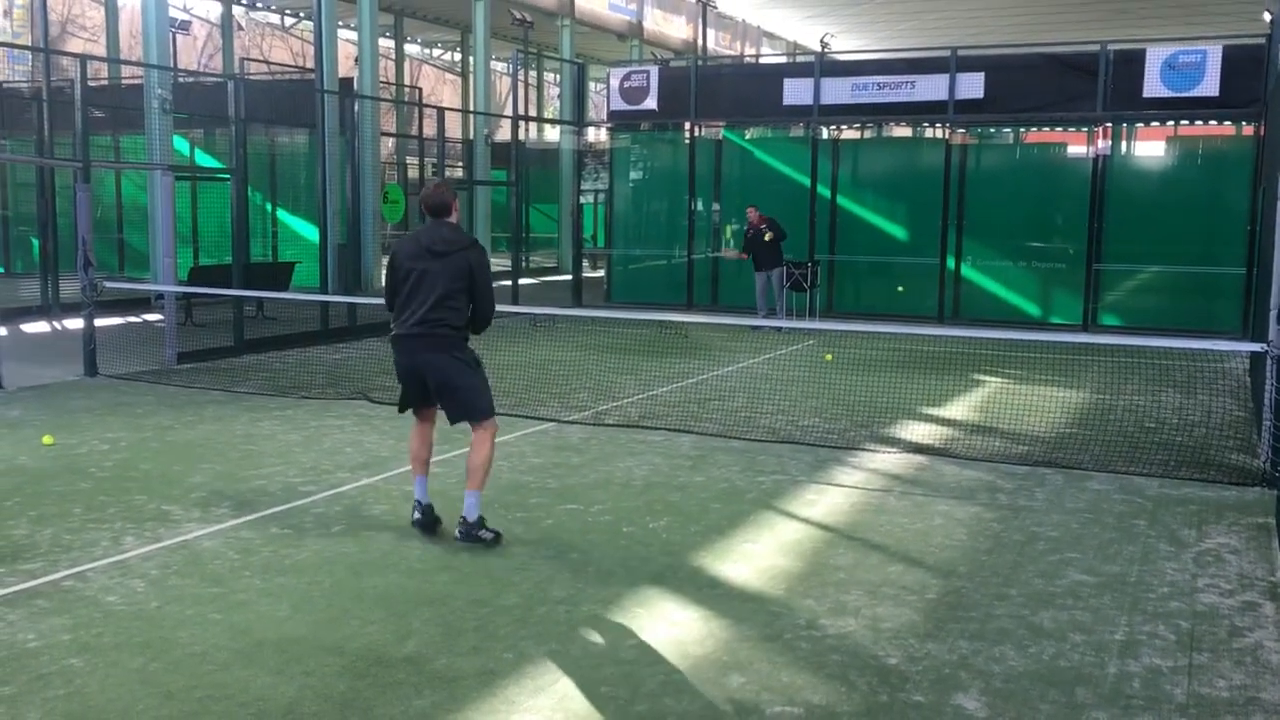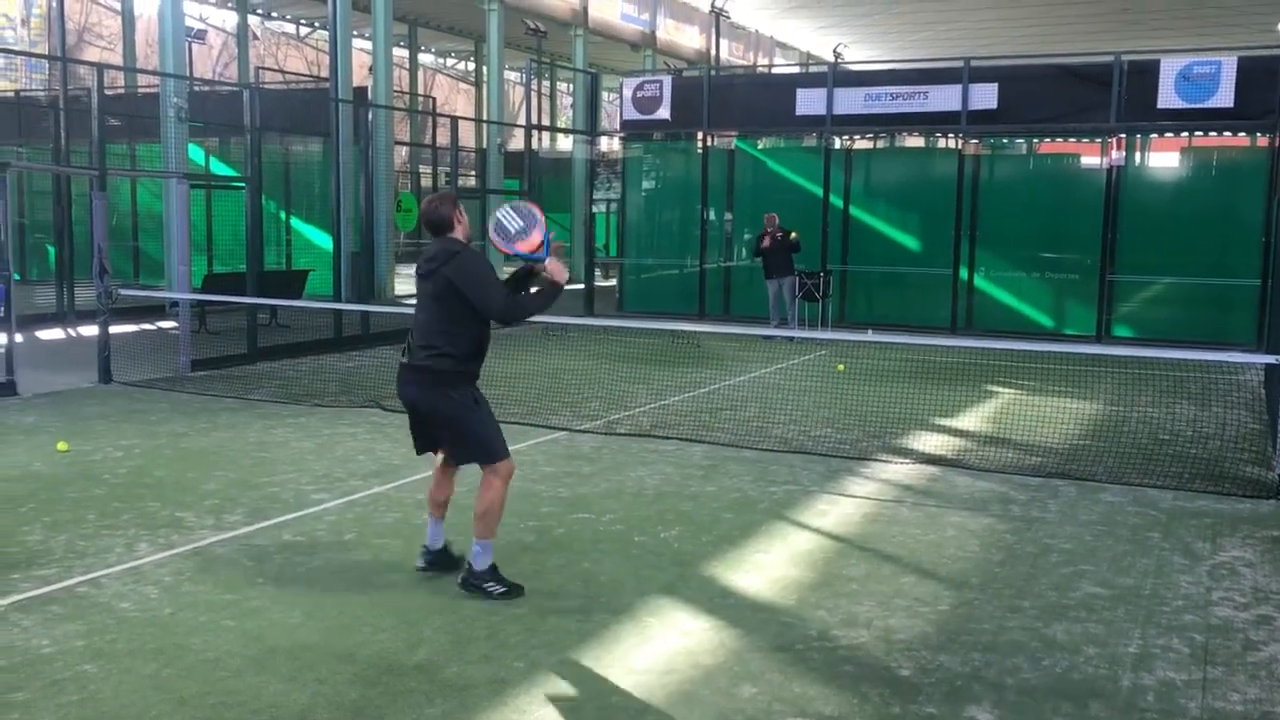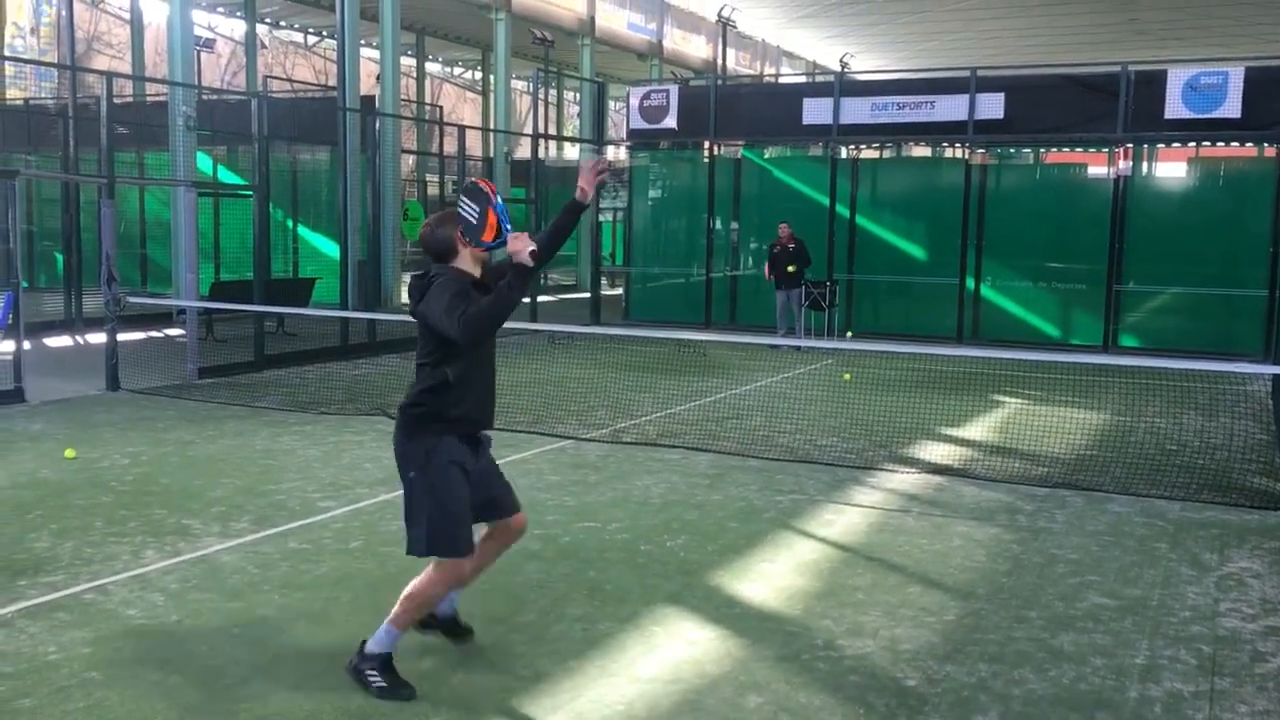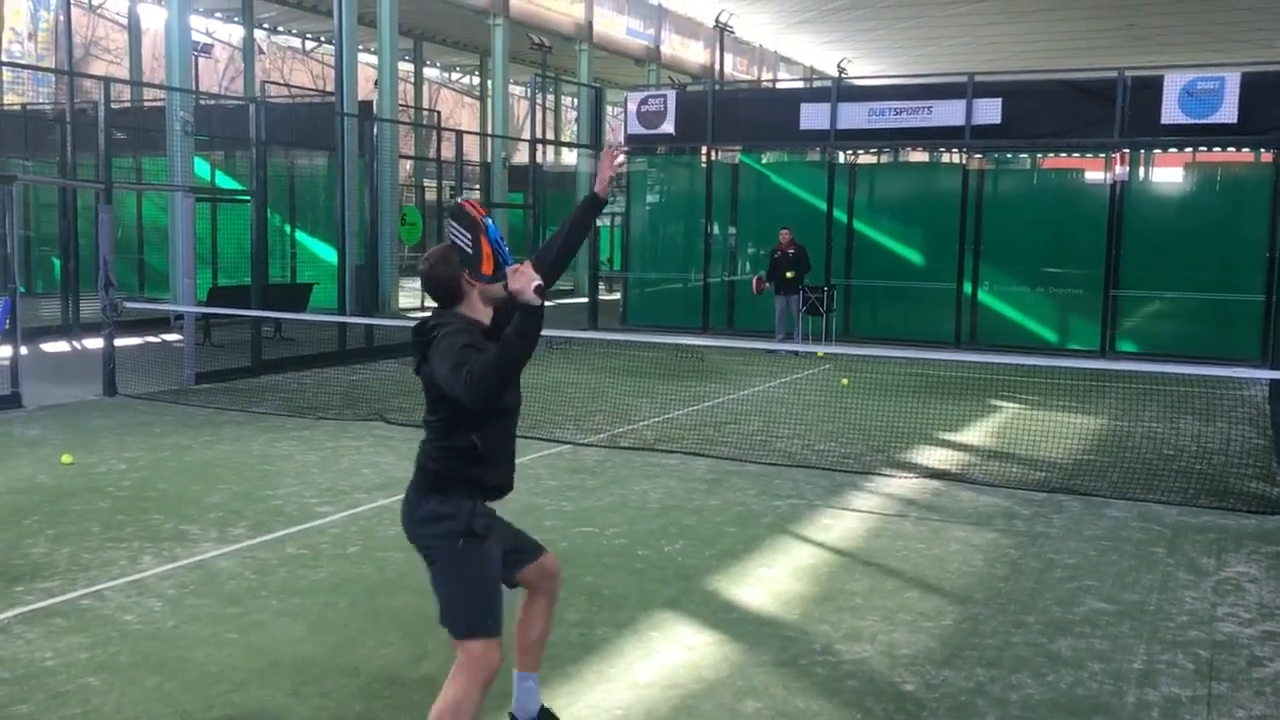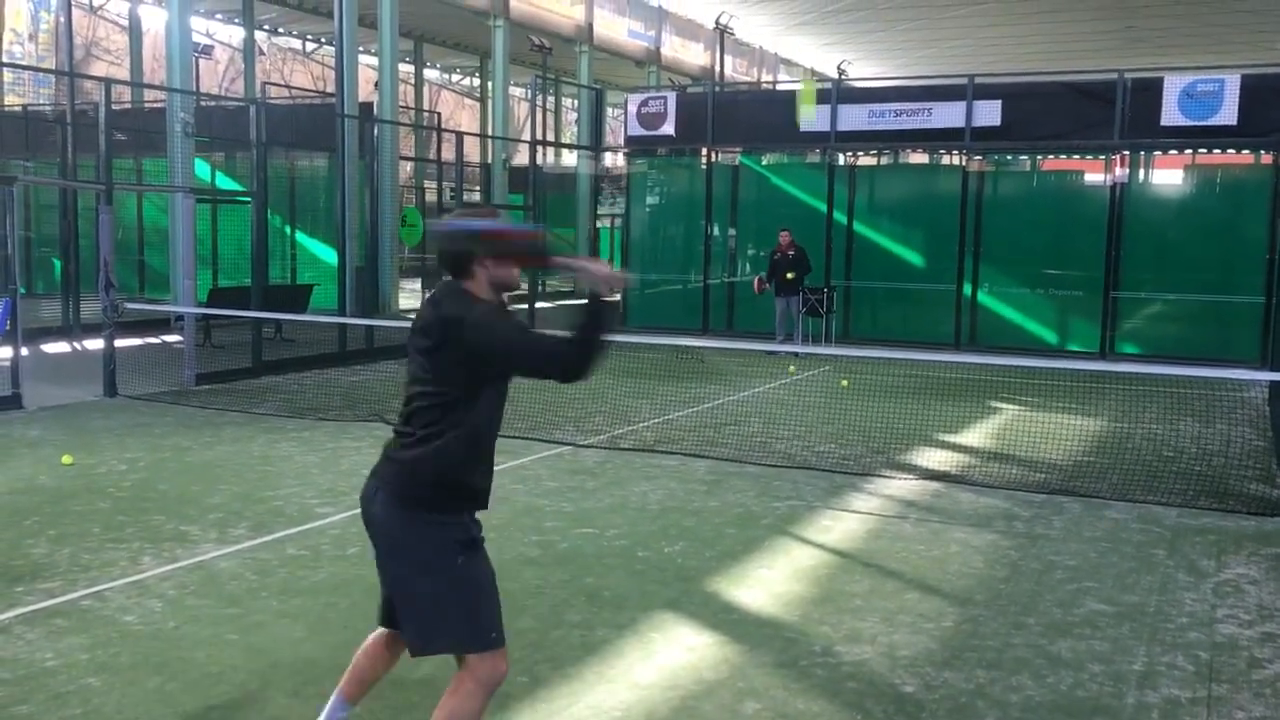
dt=0.4s
person 1, frame 1
left shoulder: (402, 247)
right shoulder: (471, 251)
left elbow: (390, 299)
right elbow: (483, 314)
left hip: (406, 347)
right hip: (446, 349)
left knee: (423, 418)
right knee: (485, 428)
left ankle: (422, 505)
right ankle: (471, 518)
person 1, frame 2
left shoulder: (440, 262)
right shoulder: (465, 259)
left elbow: (496, 296)
right elbow: (505, 312)
left wrist: (532, 271)
right wrist: (552, 286)
left hip: (416, 381)
right hip: (448, 384)
left knee: (449, 460)
right knee: (498, 468)
left ankle: (434, 547)
right ankle: (481, 568)
person 1, frame 3
left shoulder: (477, 281)
right shoulder: (445, 289)
left elbow: (536, 252)
right elbow: (473, 330)
left wrist: (579, 201)
right wrist: (517, 271)
left hip: (461, 438)
right hip: (429, 441)
left knee: (510, 524)
right knee: (457, 563)
left ankle: (440, 607)
right ankle: (374, 653)
person 1, frame 4
left shoulder: (489, 325)
right shoulder: (453, 344)
left elbow: (546, 261)
right elbow: (484, 391)
left wrist: (597, 195)
right wrist: (527, 313)
left hip: (463, 506)
right hip: (446, 509)
left knee: (545, 575)
right knee: (482, 655)
person 1, frame 5
left shoulder: (449, 314)
right shoulder: (473, 320)
right elbow: (566, 364)
right wrist: (597, 295)
left hip: (390, 491)
right hip: (429, 512)
left knee: (400, 629)
right knee: (486, 665)
